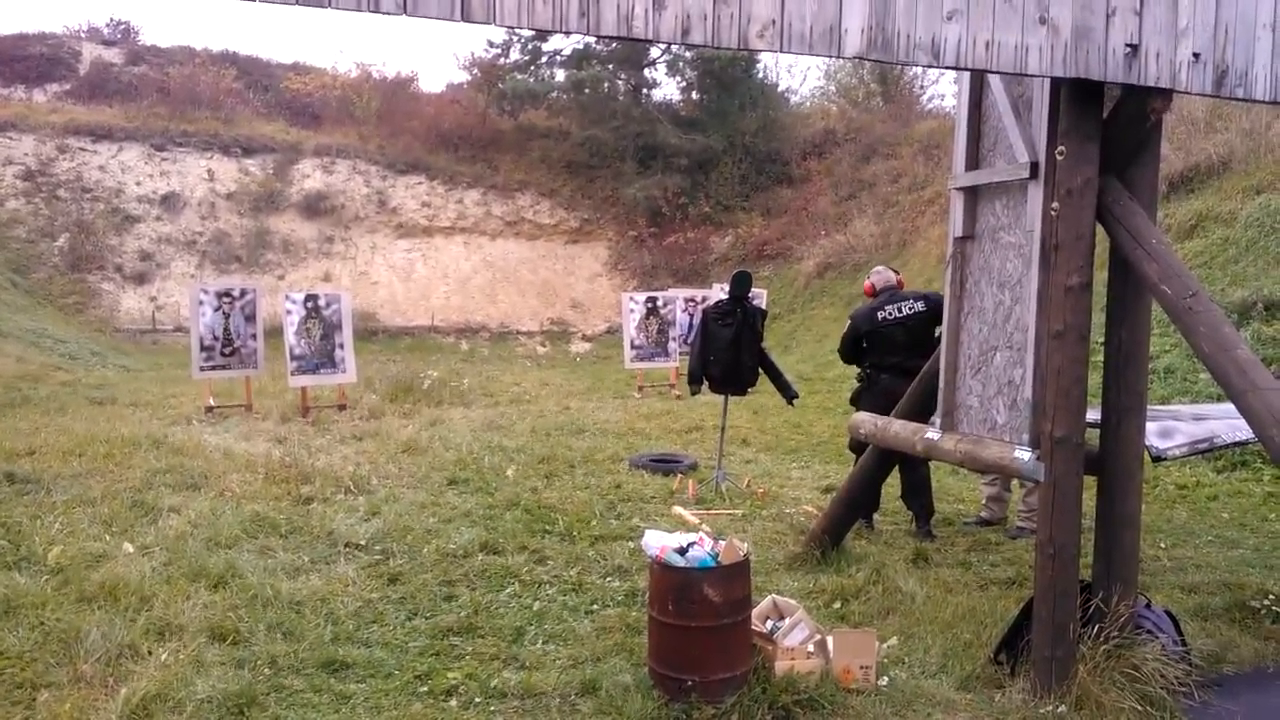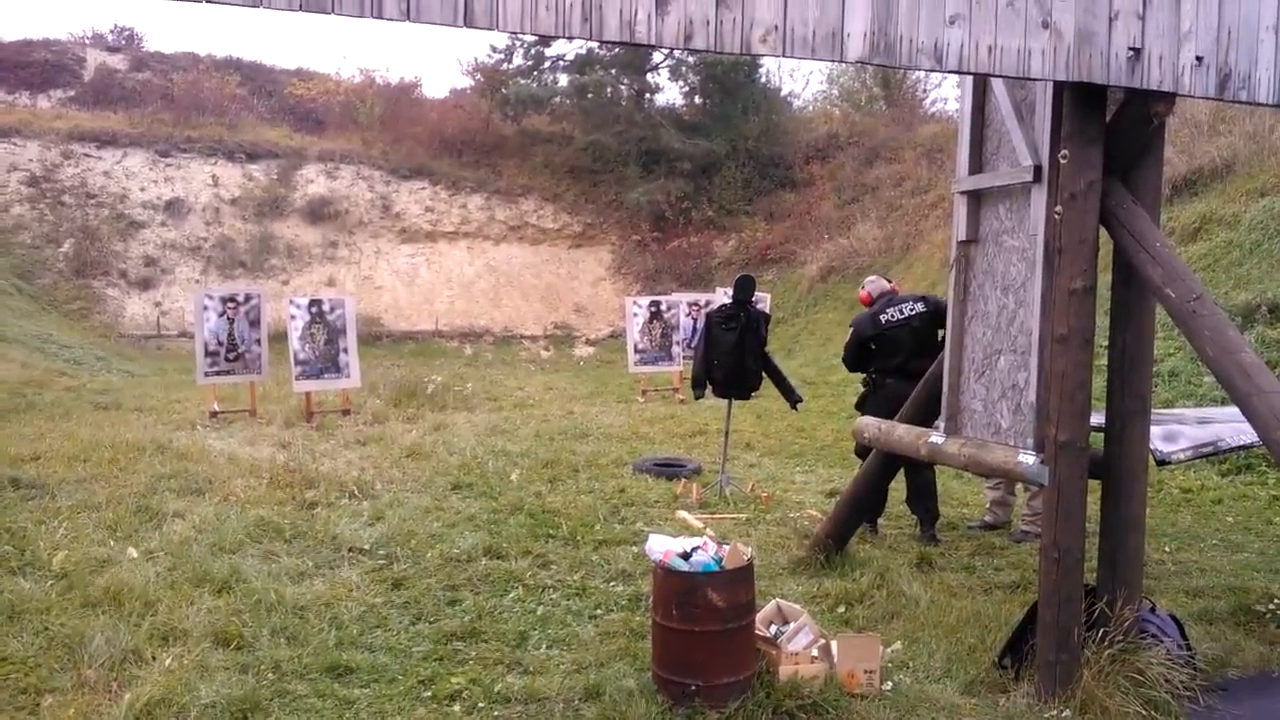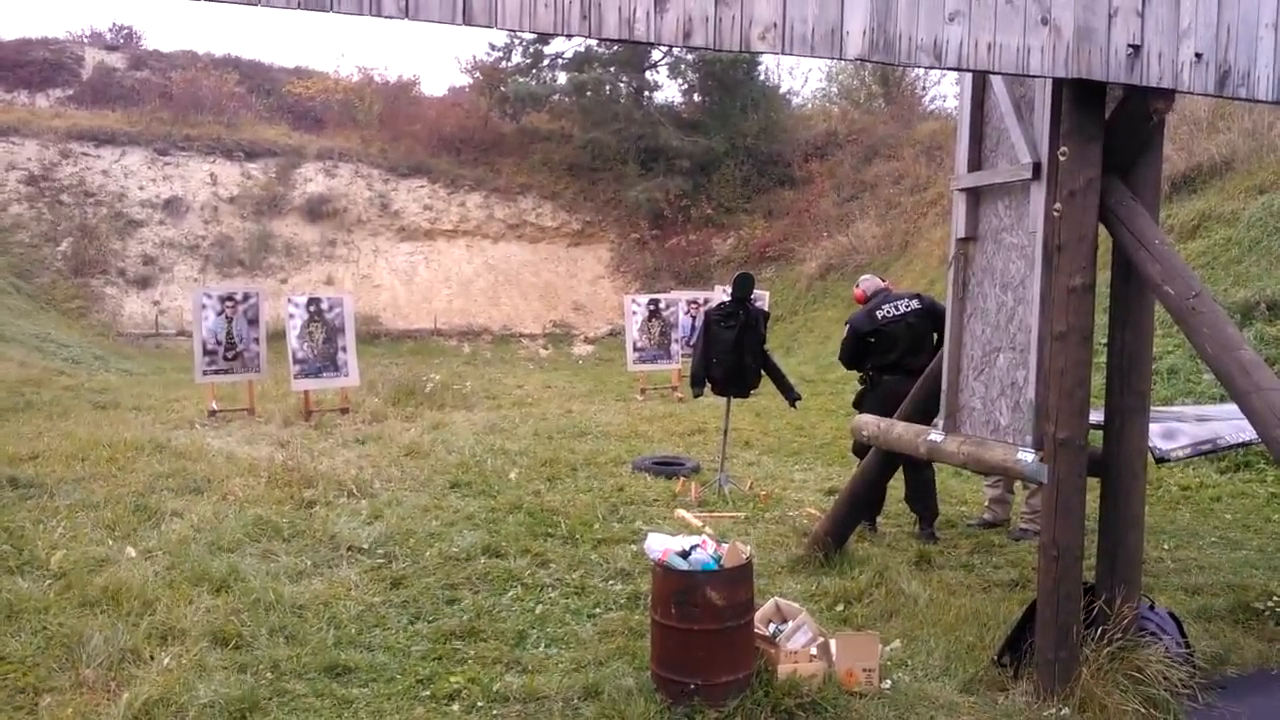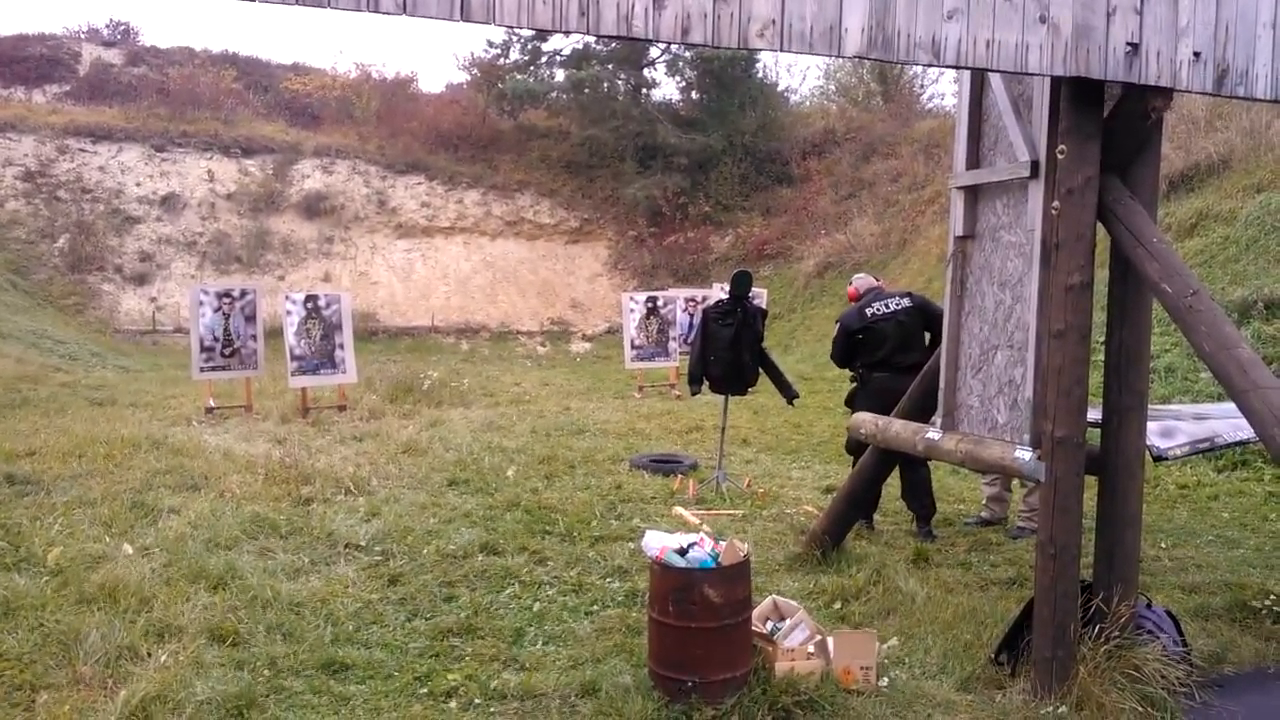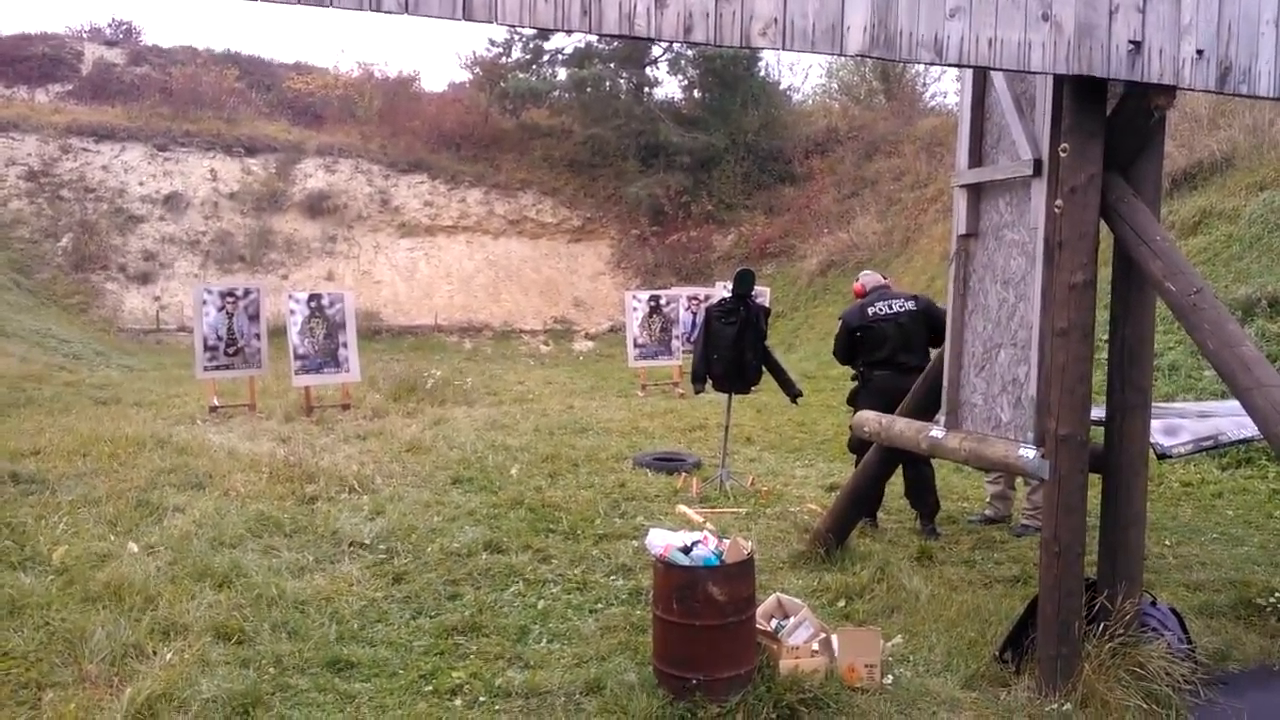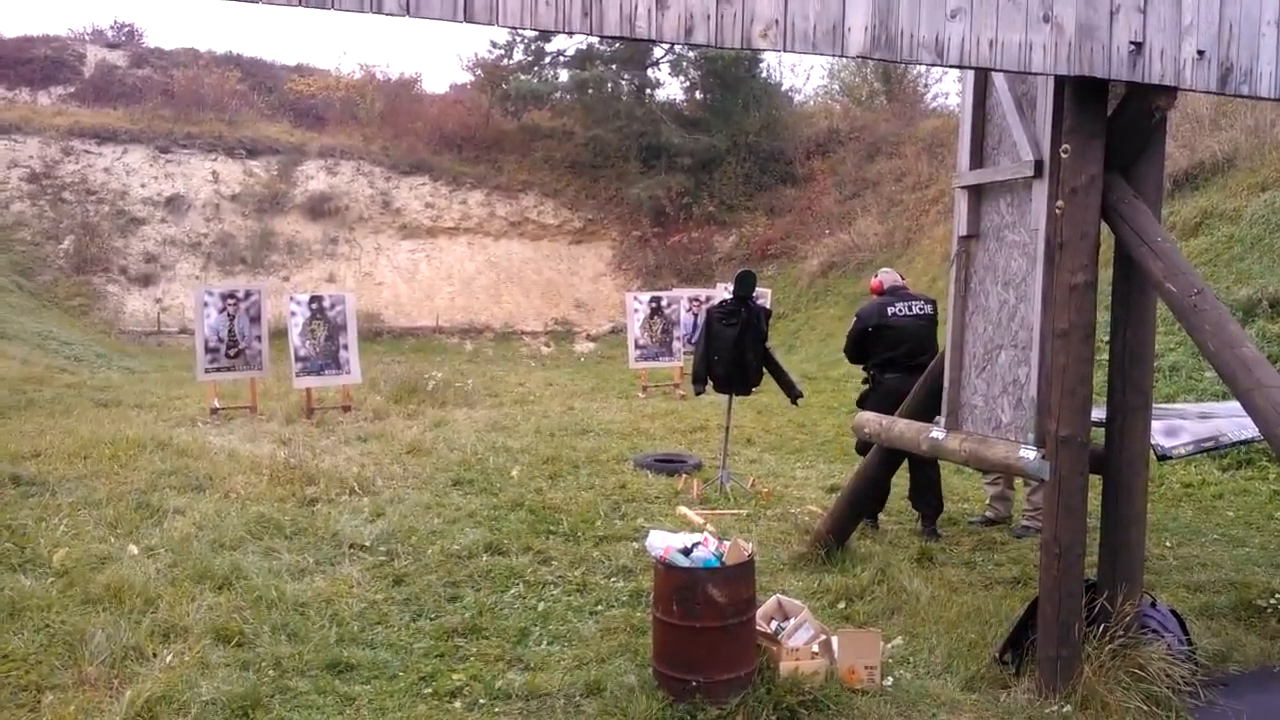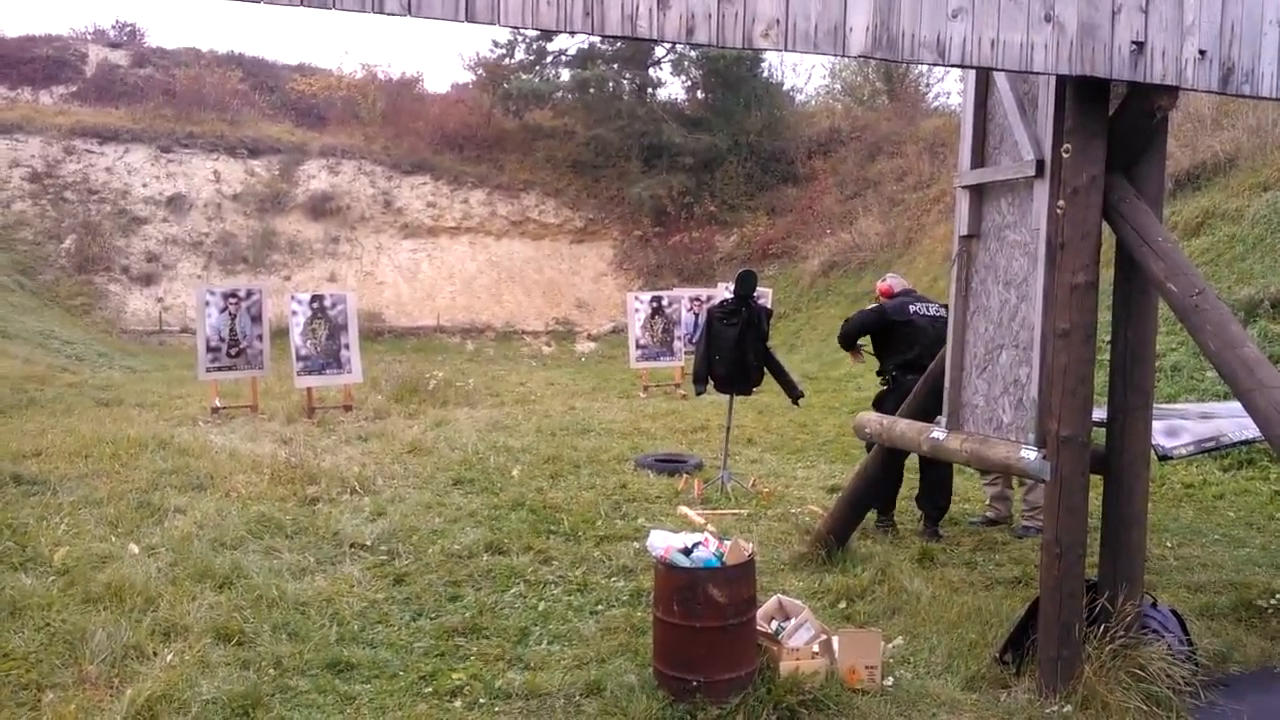
dt=0.3s
person 1, frame 1
left shoulder: (862, 315)
right shoulder: (926, 302)
left elbow: (846, 355)
right wrist: (931, 349)
left hip: (879, 389)
left knee: (869, 453)
right knee: (915, 455)
left ankle: (864, 516)
right ankle: (923, 522)
person 1, frame 2
left shoulder: (865, 322)
right shoulder: (925, 304)
left elbow: (851, 362)
right wrist: (935, 354)
left hip: (886, 393)
right knee: (921, 459)
left ankle: (868, 519)
right ankle: (927, 525)
person 1, frame 3
left shoulder: (860, 319)
right shoulder: (920, 302)
left elbow: (848, 360)
right wrist: (933, 360)
left hip: (883, 391)
left knee: (872, 455)
right knee: (919, 457)
left ankle: (867, 518)
right ankle: (927, 524)
person 1, frame 4
left shoulder: (851, 316)
right shoulder: (912, 301)
left elbow: (839, 358)
right elbow: (943, 325)
right wrist: (927, 358)
left hip: (876, 388)
right hip: (914, 386)
left knee: (866, 454)
right knee: (914, 455)
left ankle: (863, 516)
right ankle: (924, 522)
person 1, frame 5
left shoulder: (855, 314)
right shoulder: (918, 303)
left elbow: (842, 355)
right elbow: (944, 330)
left hip: (877, 387)
right hip: (916, 385)
left knee: (869, 452)
right knee: (917, 453)
left ankle: (866, 514)
right ankle: (927, 520)
person 1, frame 6
left shoulder: (870, 312)
right shoulder: (928, 305)
left elbow: (853, 353)
left hip: (888, 388)
right knee: (925, 455)
left ankle: (868, 516)
right ankle: (929, 522)
person 1, frame 7
left shoulder: (888, 310)
right shoulder: (940, 310)
left elbow: (847, 331)
left wrist: (852, 347)
left hip: (905, 388)
left knee: (887, 453)
right knee: (937, 457)
left ankle: (885, 516)
right ankle: (932, 522)
